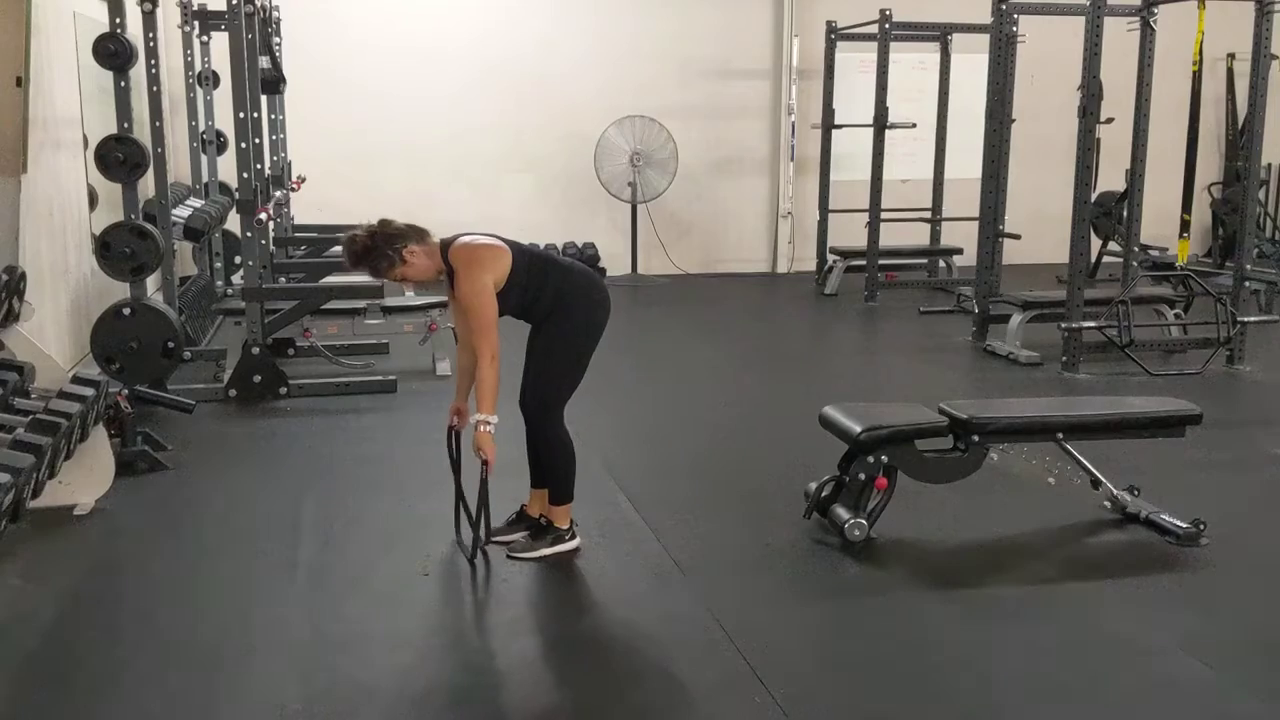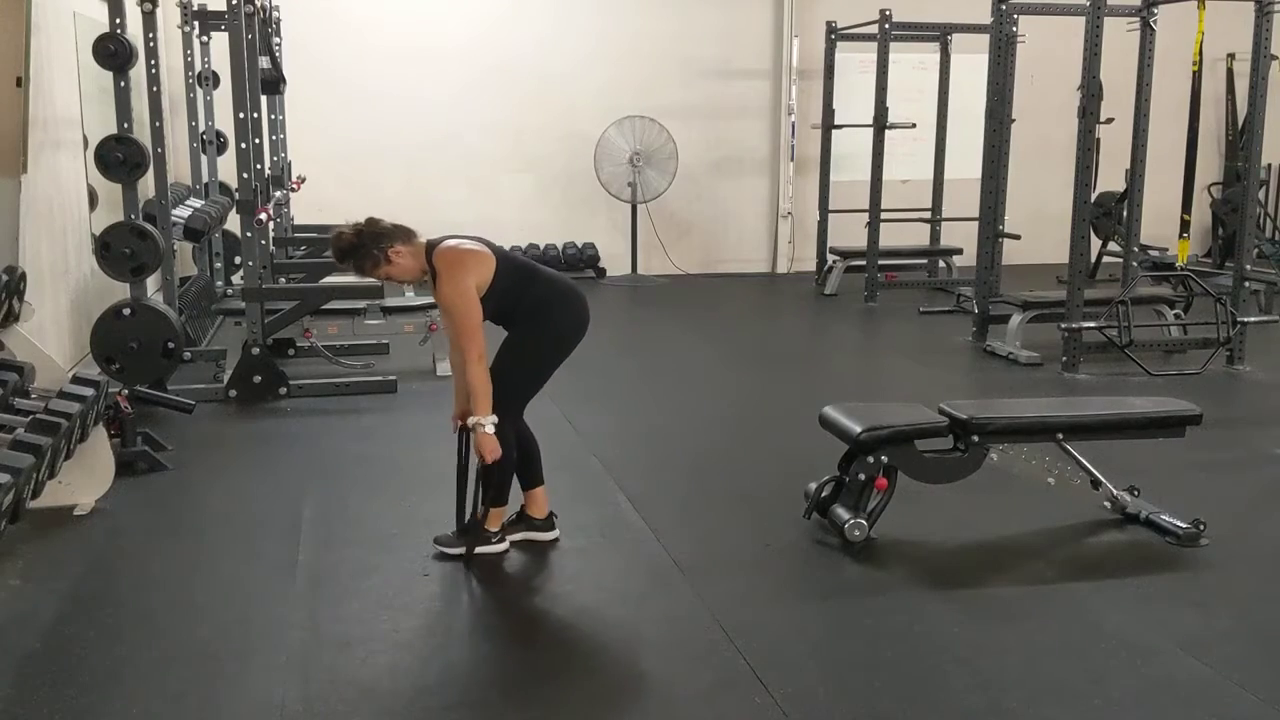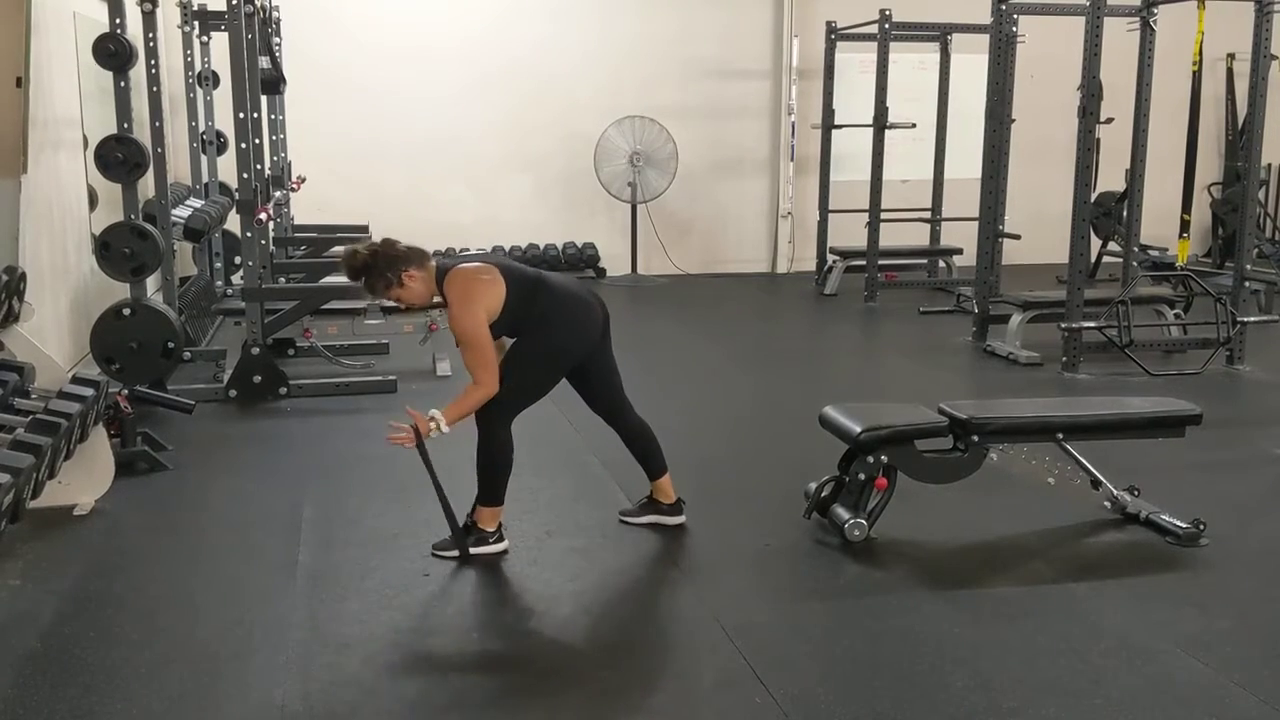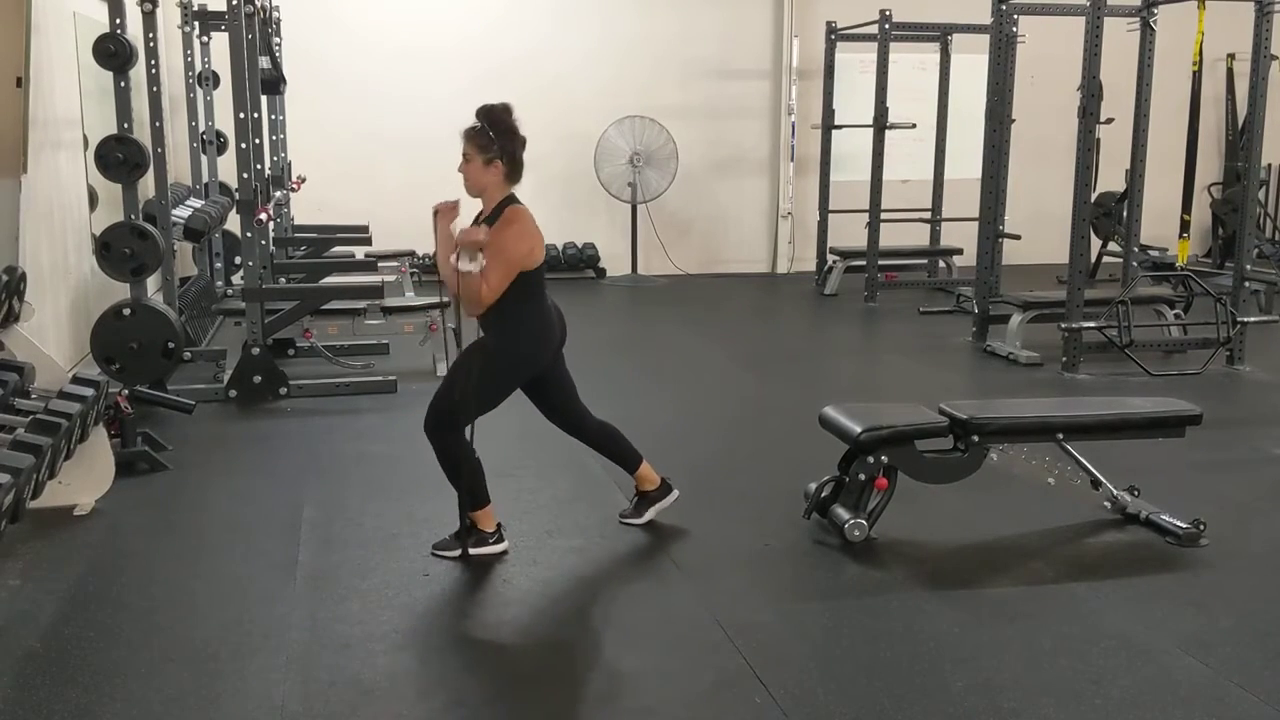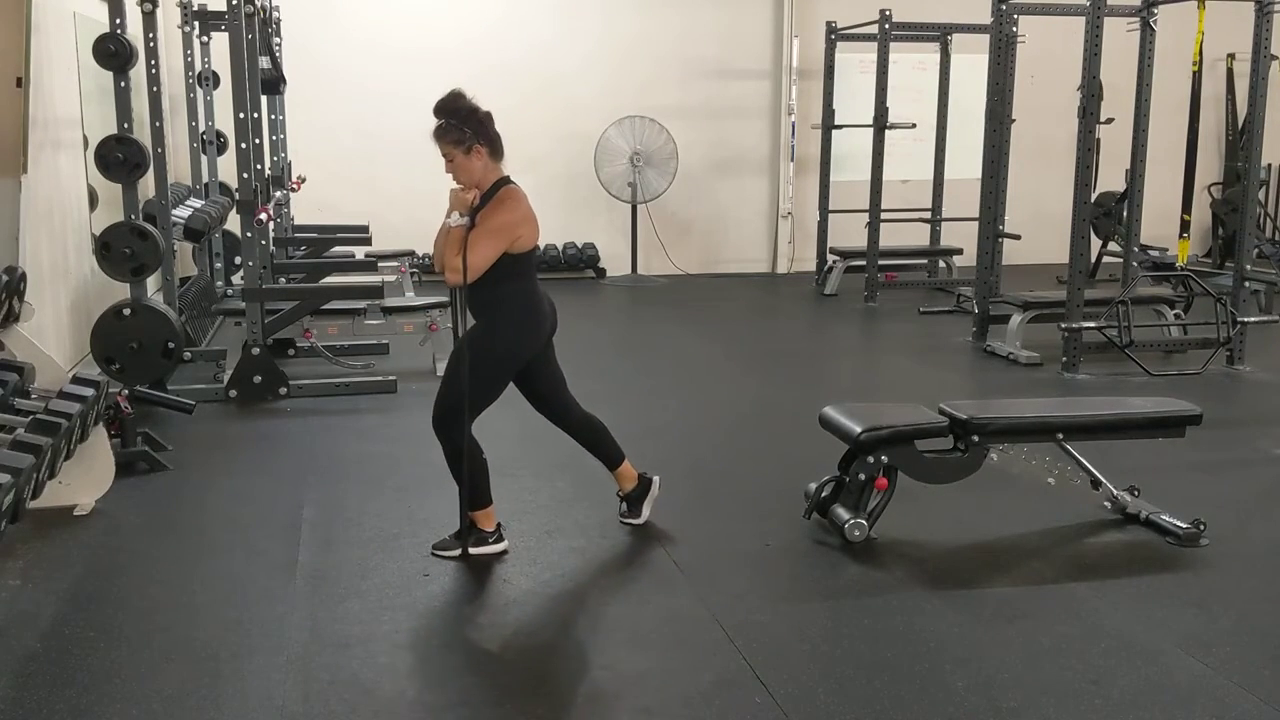
dt=1s
person 1, frame 1
left shoulder: (469, 266)
right shoulder: (451, 265)
left elbow: (488, 354)
right elbow: (468, 344)
left wrist: (484, 425)
right wrist: (461, 399)
left hip: (580, 306)
right hip: (557, 311)
left knee: (544, 412)
right knee: (532, 407)
left ankle: (561, 528)
right ankle: (536, 512)
person 1, frame 2
left shoulder: (451, 271)
right shoulder: (438, 261)
left elbow: (476, 357)
right elbow: (459, 346)
left wrist: (483, 425)
right wrist: (463, 404)
left hip: (556, 315)
right hip: (551, 313)
left knee: (497, 415)
right knee: (504, 411)
left ankle: (491, 530)
right ankle: (538, 516)
person 1, frame 3
left shoulder: (462, 299)
right shoulder: (454, 275)
left elbow: (486, 384)
right elbow: (493, 342)
left wrist: (434, 423)
left hip: (563, 327)
right hip: (585, 310)
left knee: (493, 416)
right knee: (615, 409)
left ankle: (487, 530)
right ankle: (666, 501)
person 1, frame 4
left shoulder: (511, 227)
right shoulder: (489, 215)
left elbow: (474, 302)
right elbow: (456, 285)
left wrist: (470, 254)
right wrist: (444, 233)
left hip: (517, 342)
right hip: (535, 333)
left knee: (441, 424)
right knee: (573, 417)
left ankle: (485, 531)
right ankle: (653, 485)
person 1, frame 5
left shoulder: (506, 207)
right shoulder: (482, 198)
left elbow: (456, 272)
right elbow: (442, 261)
left wrist: (457, 215)
right wrist: (456, 214)
left hip: (507, 330)
right hip: (525, 322)
left knee: (450, 422)
right knee: (562, 408)
left ankle: (485, 532)
right ankle: (634, 485)
